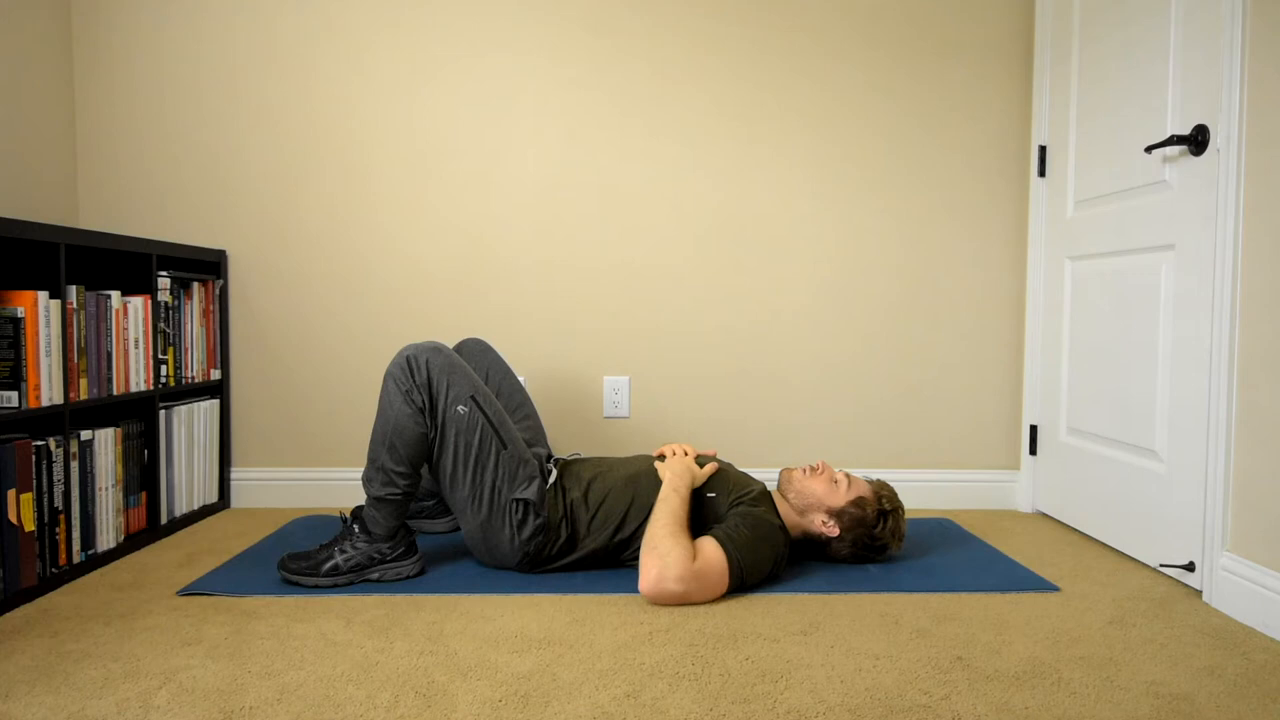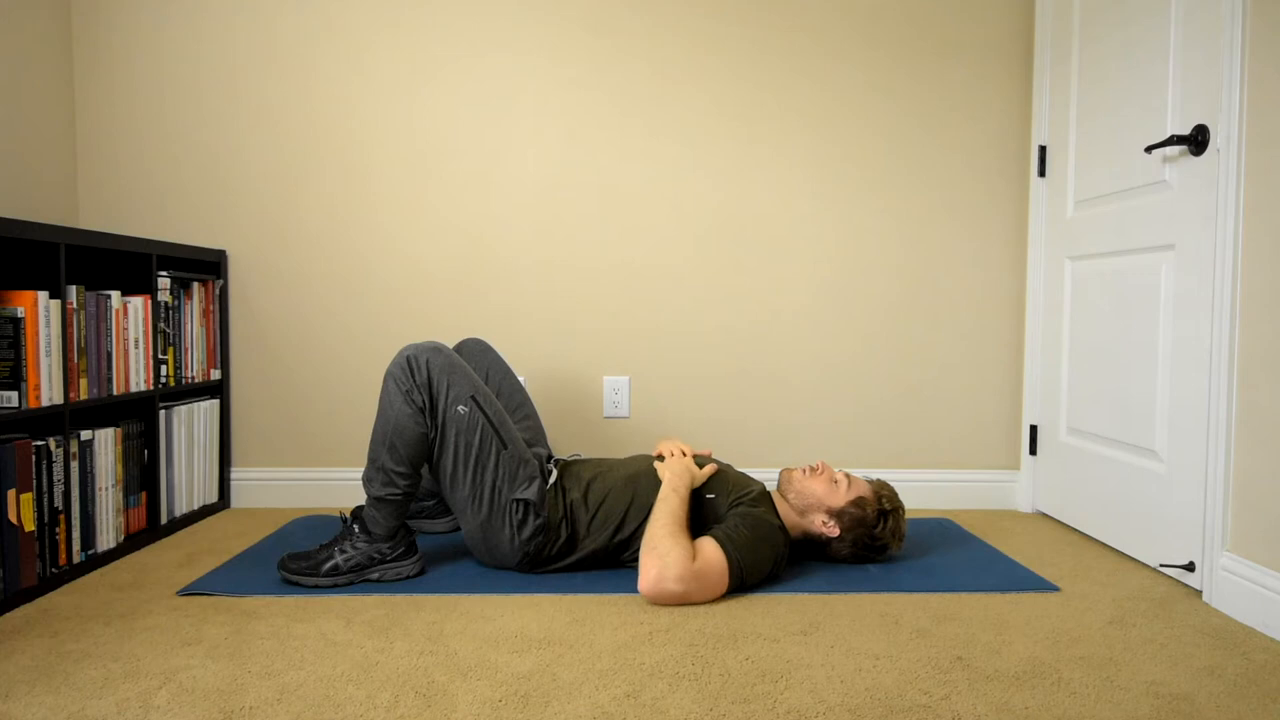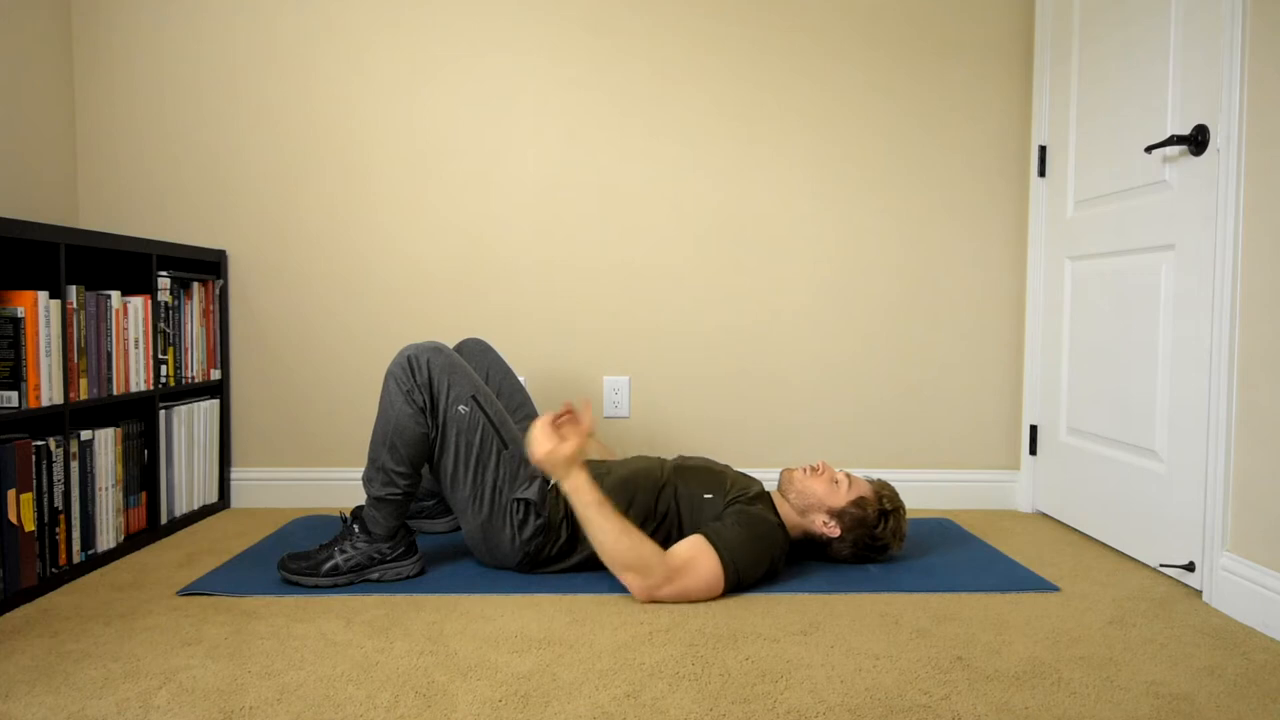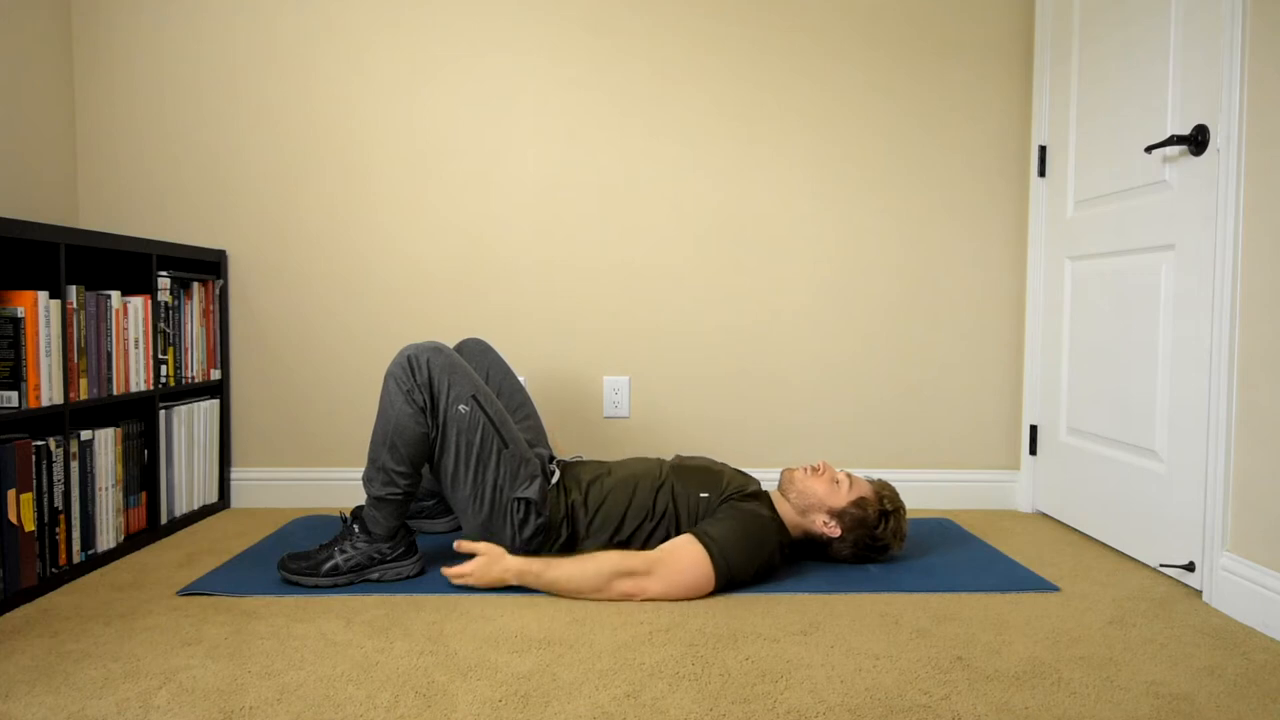
dt=0.3s
person 1, frame 1
left shoulder: (760, 539)
right shoulder: (755, 504)
left elbow: (661, 580)
left wrist: (677, 481)
right wrist: (681, 460)
left hip: (525, 521)
right hip: (553, 479)
left knee: (421, 365)
right knee: (471, 353)
left ankle: (378, 542)
right ankle: (426, 502)
person 1, frame 2
left shoulder: (761, 537)
right shoulder: (755, 504)
left elbow: (661, 581)
left wrist: (679, 474)
right wrist: (678, 458)
left hip: (525, 520)
right hip: (552, 480)
left knee: (422, 364)
right knee: (470, 352)
left ankle: (377, 542)
right ankle: (424, 503)
person 1, frame 3
left shoulder: (758, 537)
right shoulder: (754, 505)
left elbow: (650, 578)
left wrist: (570, 471)
right wrist: (588, 449)
left hip: (525, 520)
right hip: (549, 493)
left knee: (423, 363)
right knee: (471, 351)
left ankle: (379, 541)
right ankle: (426, 500)
person 1, frame 4
left shoulder: (753, 535)
right shoulder: (751, 503)
left elbow: (640, 579)
left wrist: (512, 567)
left hip: (528, 516)
right hip: (555, 484)
left knee: (422, 365)
right knee: (470, 353)
left ankle: (378, 543)
right ankle: (429, 503)
